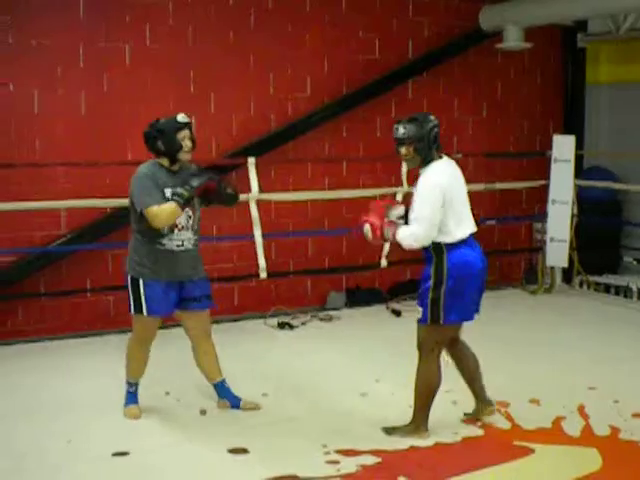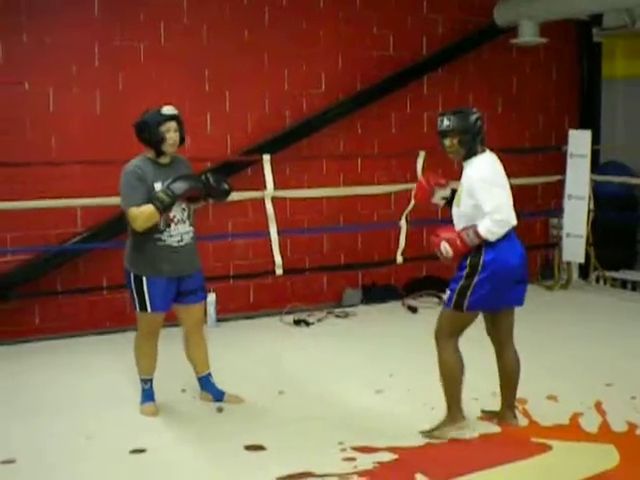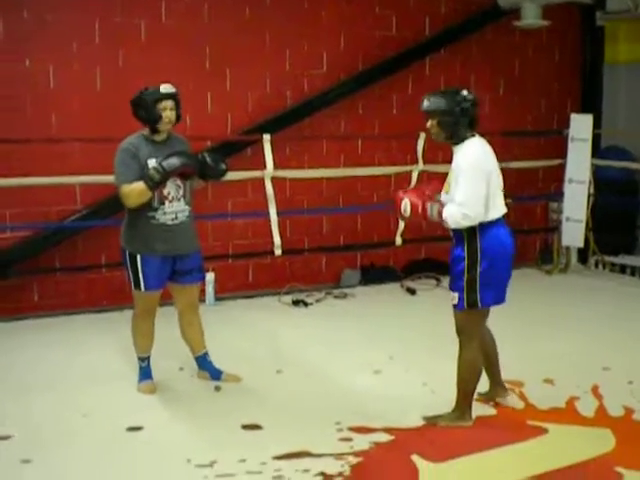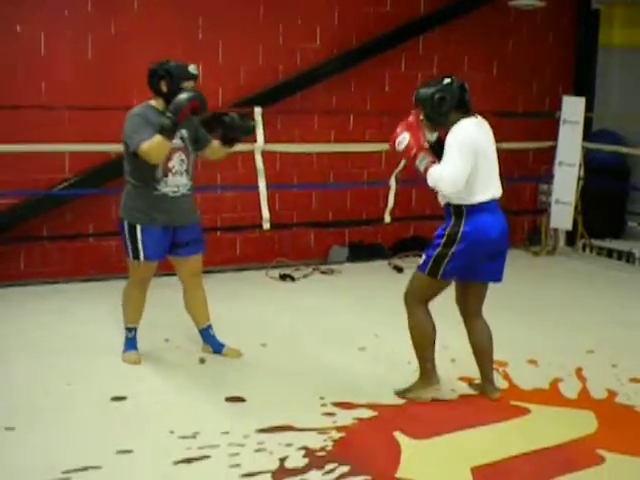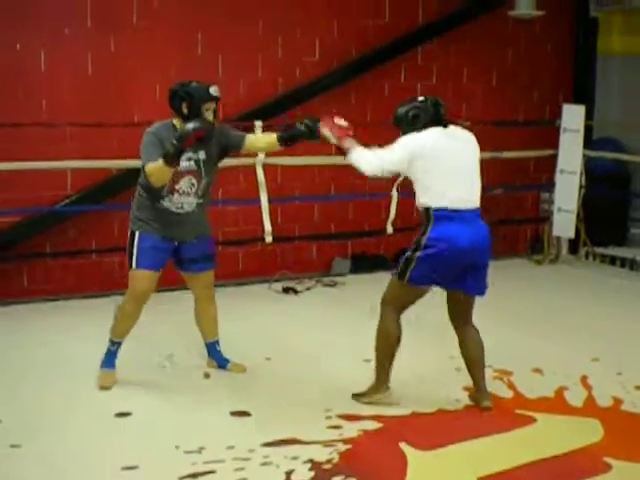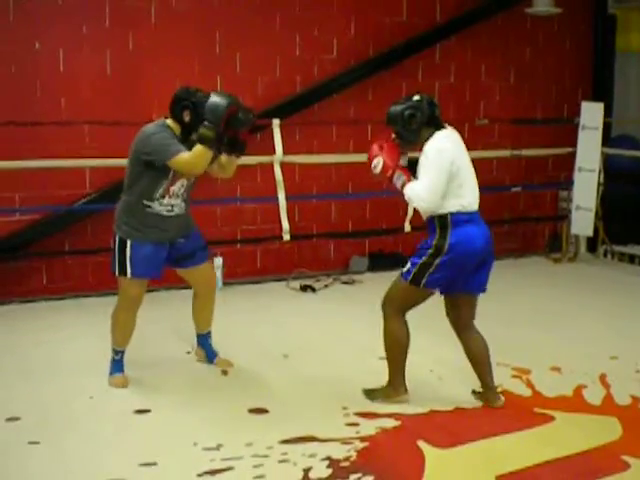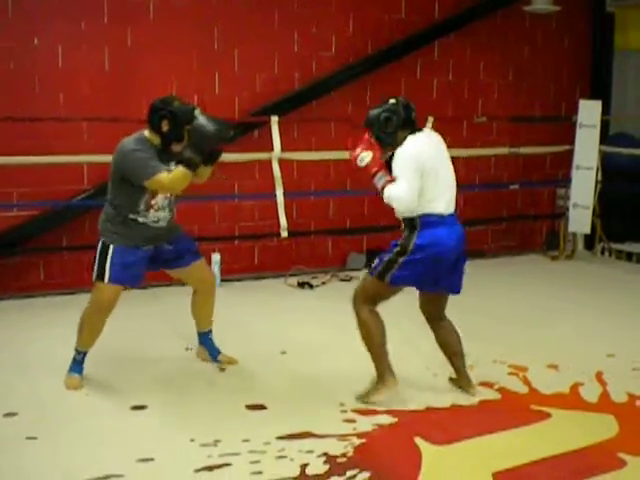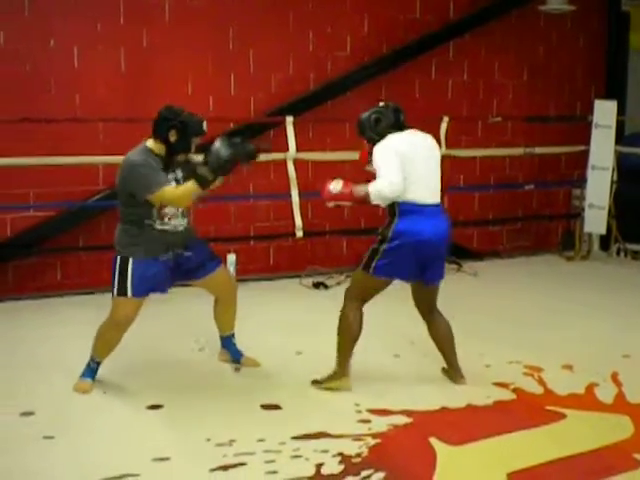
dt=0.5s
person 1, frame 1
left shoulder: (432, 179)
right shoulder: (447, 167)
left elbow: (420, 235)
left wrist: (384, 228)
right wrist: (399, 213)
left hip: (449, 264)
right hip: (469, 256)
left knee: (428, 351)
right knee: (452, 340)
left ankle: (418, 424)
right ankle: (483, 404)
person 1, frame 2
left shoulder: (478, 171)
right shoulder: (484, 162)
left elbow: (499, 218)
left wrist: (463, 240)
right wrist: (445, 194)
left hip: (488, 259)
right hip: (509, 254)
left knee: (445, 335)
right knee: (502, 340)
left ankle: (453, 417)
right ankle: (508, 411)
person 1, frame 3
left shoulder: (470, 157)
right shoulder: (475, 148)
left elbow: (467, 213)
left wrist: (427, 207)
right wrist: (443, 196)
left hip: (480, 246)
right hip: (492, 240)
left knee: (468, 334)
right knee: (474, 325)
left ankle: (462, 413)
right ankle: (496, 386)
person 1, frame 4
left shoulder: (463, 134)
right shoulder: (477, 125)
left elbow: (449, 184)
left wrist: (419, 154)
right wrist: (429, 143)
left hip: (467, 227)
right hip: (491, 223)
left knee: (414, 298)
right knee: (471, 311)
left ankle: (428, 380)
right ankle: (488, 383)
person 1, frame 5
left shoulder: (417, 143)
right shoulder: (467, 138)
left elbow: (374, 164)
left wrist: (344, 139)
left hip: (441, 235)
right hip: (477, 231)
left knee: (390, 306)
right knee: (462, 319)
left ankle: (380, 386)
right ankle: (482, 393)
person 1, frame 6
left shoulder: (436, 148)
right shoulder: (449, 136)
left elbow: (425, 201)
left wrist: (393, 171)
right wrist: (398, 163)
left hip: (451, 239)
right hip: (477, 235)
left knee: (392, 307)
right knee: (462, 321)
left ankle: (396, 387)
right ankle: (490, 392)
person 1, frame 7
left shoulder: (407, 151)
right shoulder: (432, 139)
left elbow: (404, 202)
left wrist: (376, 174)
right wrist: (381, 162)
left hip: (423, 239)
right hip: (452, 235)
left knee: (363, 299)
right knee: (434, 314)
left ankle: (384, 377)
right ankle: (464, 379)
person 1, frame 8
left shoulder: (387, 147)
right shoulder: (427, 140)
left elbow: (390, 188)
left wrist: (351, 193)
right wrist: (370, 185)
left hip: (406, 229)
right hip: (438, 226)
left knee: (353, 299)
right knee: (427, 306)
left ankle: (341, 373)
right ankle: (455, 370)
person 2, frame 1
left shoulder: (187, 171)
right shoulder: (145, 176)
right elbow: (159, 219)
left wrist: (217, 195)
right wrist: (190, 189)
left hip: (189, 270)
right hip: (150, 272)
left knee: (201, 334)
right knee: (143, 336)
left ankle: (225, 395)
right ankle: (131, 394)
person 2, frame 2
left shoulder: (182, 165)
right shoulder: (136, 171)
right elbow: (137, 220)
left wrist: (207, 191)
right wrist: (171, 194)
left hip: (187, 264)
right hip: (150, 268)
left knee: (195, 325)
right knee: (149, 330)
left ankle: (207, 387)
right ankle: (146, 391)
person 2, frame 3
left shoulder: (180, 143)
right shoulder: (131, 148)
right elbow: (130, 197)
left wrist: (205, 171)
right wrist: (162, 171)
left hip: (184, 243)
right hip: (146, 246)
left knee: (189, 306)
right knee: (146, 308)
left ankle: (205, 366)
right ankle: (144, 370)
person 2, frame 4
left shoulder: (187, 119)
right shoulder: (139, 116)
left elbow: (211, 152)
right elbow: (153, 154)
left wrist: (230, 135)
right wrist: (172, 119)
left hip: (184, 215)
right hip: (145, 216)
left knee: (193, 276)
right knee: (140, 278)
left ankle: (210, 340)
right ankle: (130, 340)
person 2, frame 5
left shoulder: (216, 134)
right shoulder: (156, 135)
left elbow: (259, 142)
right elbow: (156, 177)
left wrist: (291, 134)
right wrist: (178, 146)
left hip: (193, 230)
right hip: (151, 227)
left knee: (205, 292)
right knee: (138, 293)
left ankle: (215, 355)
right ankle: (110, 357)
person 2, frame 6
left shoulder: (191, 137)
right shoulder: (153, 136)
left elbow: (224, 171)
right elbow: (192, 166)
left wrist: (234, 141)
right wrist: (213, 129)
left hip: (179, 229)
right hip: (139, 232)
left knee: (207, 284)
right knee: (130, 298)
left ankle: (205, 348)
right ankle: (117, 362)
person 2, frame 7
left shoulder: (171, 148)
right shoulder: (131, 151)
left elbow: (201, 176)
right elbow: (170, 185)
left wrist: (210, 151)
right wrist: (196, 150)
left hip: (164, 234)
right hip: (123, 238)
left knee: (206, 280)
right knee: (100, 305)
left ankle: (207, 346)
right ankle: (77, 363)
person 2, frame 8
left shoulder: (176, 158)
right shoulder: (136, 164)
left elbow: (204, 182)
right elbow: (175, 199)
left wrist: (228, 163)
right wrist: (208, 173)
left hip: (181, 243)
right hip: (139, 250)
left knee: (226, 286)
right knee: (121, 318)
left ankle: (229, 350)
right ankle: (91, 368)
